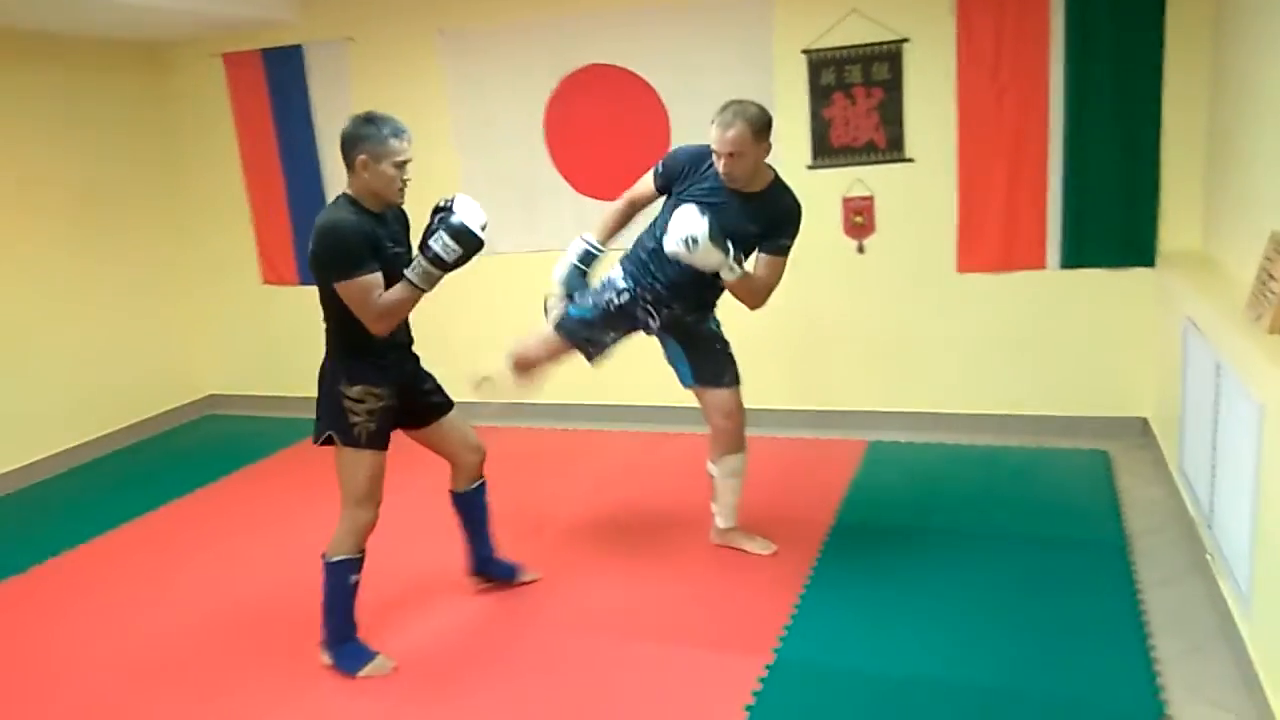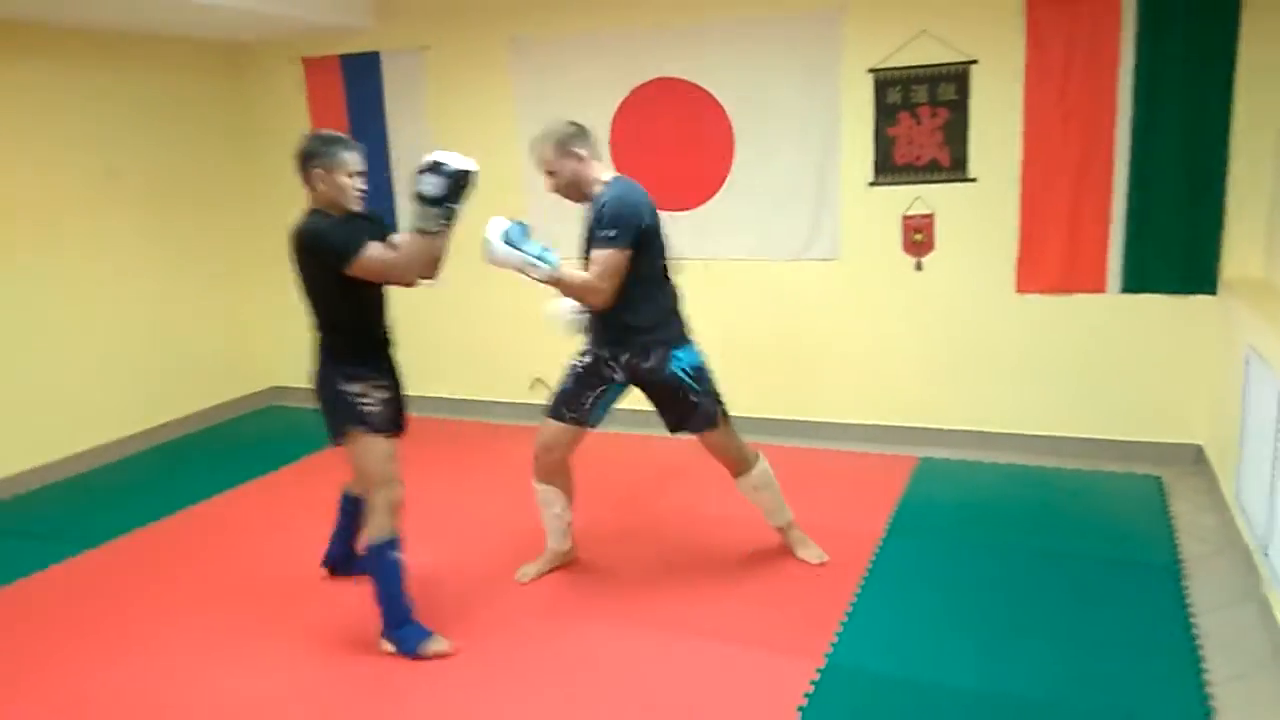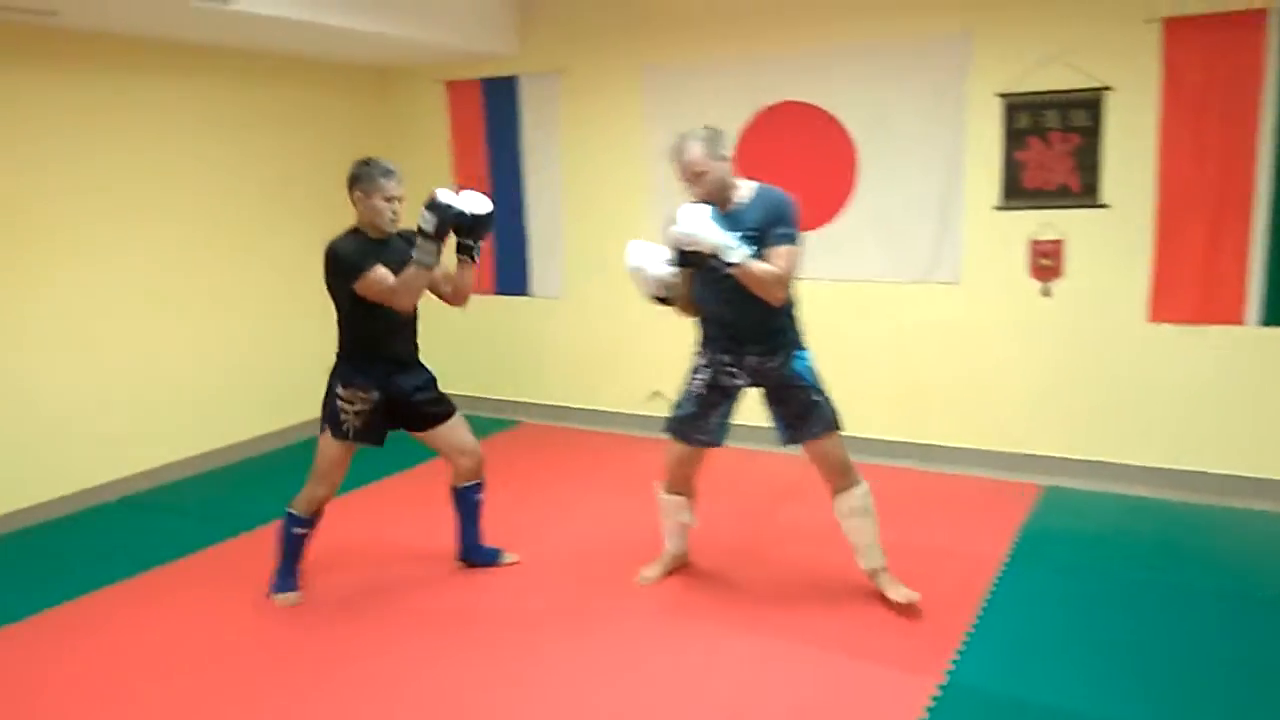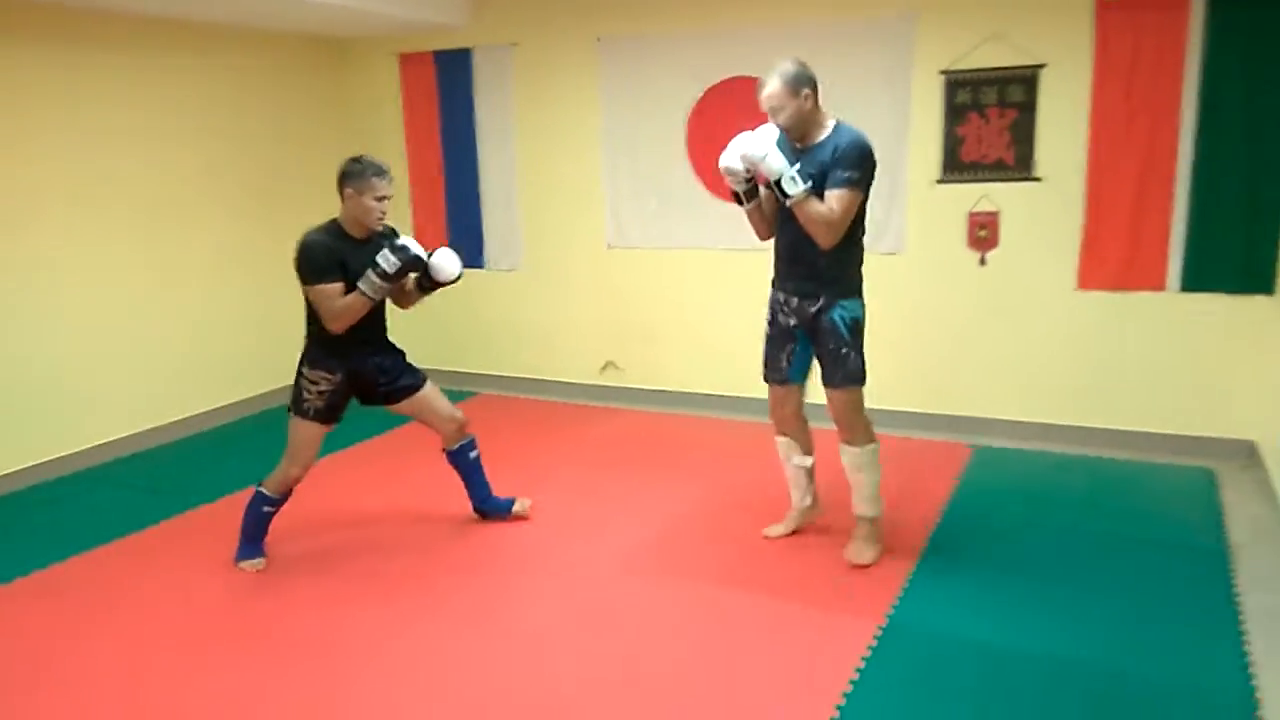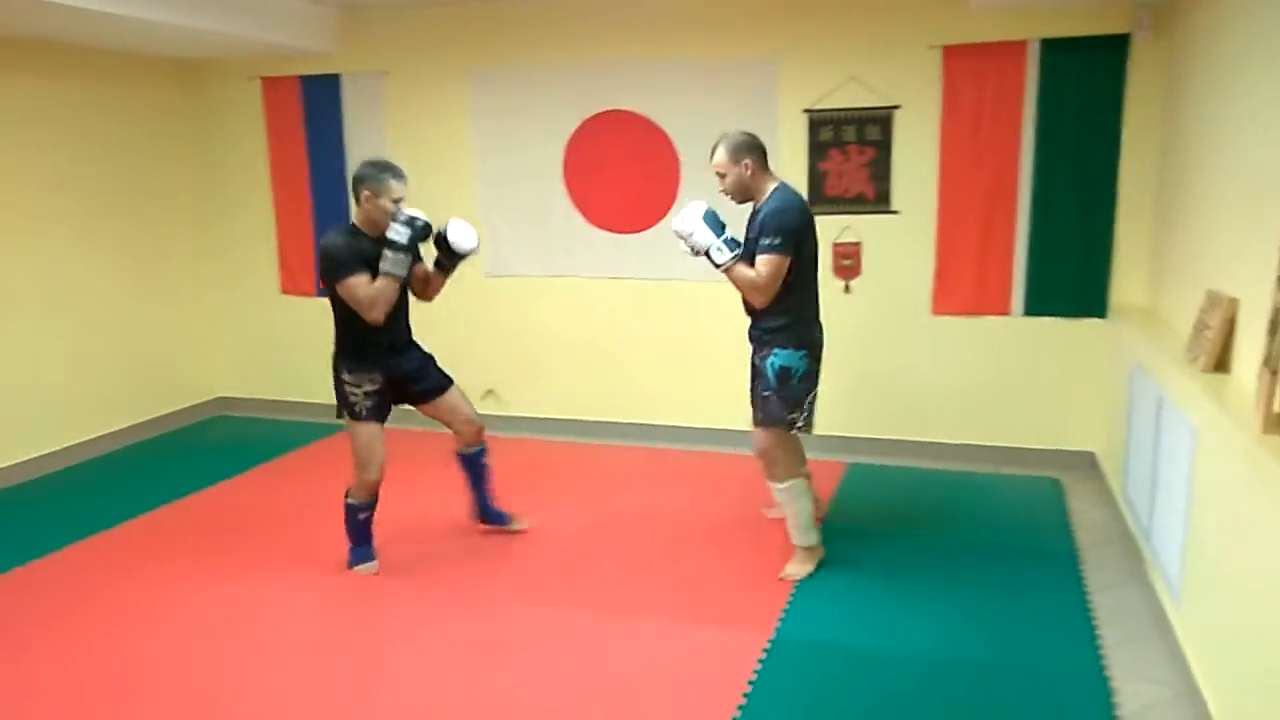
dt=0.5s
person 1, frame 1
left shoulder: (390, 214)
right shoulder: (340, 229)
right elbow: (379, 318)
left wrist: (437, 252)
right wrist: (433, 264)
left hip: (400, 367)
right hip: (357, 382)
left knee: (469, 454)
right knee: (360, 516)
left ankle: (487, 563)
right ankle: (338, 641)
person 1, frame 2
left shoulder: (364, 221)
right shoulder: (317, 234)
left elbow: (426, 267)
right elbow: (402, 270)
left wrist: (442, 208)
right wrist: (428, 208)
left hip: (376, 364)
right hip: (347, 377)
left knee: (374, 475)
right knee: (387, 493)
left ankle: (342, 553)
right ankle: (400, 627)
person 1, frame 3
left shoulder: (405, 244)
right shoulder: (344, 253)
left elbow: (455, 296)
right elbow: (402, 297)
left wrist: (469, 243)
right wrist: (428, 241)
left hip: (409, 375)
right hip: (359, 383)
left knee: (470, 458)
right knee: (322, 489)
left ankle: (472, 549)
right ankle: (285, 574)
person 1, frame 4
left shoulder: (386, 238)
right shoulder: (316, 248)
left elbow: (400, 297)
right elbow: (335, 321)
left wrist: (424, 284)
right wrist: (375, 276)
left hip: (380, 355)
right hip: (329, 365)
left knee: (453, 423)
right knee: (294, 468)
left ankle: (487, 502)
right ankle: (250, 542)
person 1, frame 5
left shoulder: (399, 235)
right shoulder: (338, 248)
left elbow: (425, 291)
right elbow: (373, 311)
left wrist: (448, 259)
right wrist: (396, 254)
left hip: (407, 355)
right hip: (361, 369)
left knee: (471, 427)
right knee: (370, 475)
left ankle: (486, 511)
right ankle: (359, 546)
person 2, frame 1
left shoulder: (782, 210)
right shoulder: (689, 161)
left elbow: (756, 296)
right elbow: (629, 202)
left wrist: (720, 262)
right wrist: (583, 252)
left hip: (689, 314)
right hip: (634, 284)
left knee: (729, 420)
right knee: (532, 356)
left ankle: (726, 527)
person 2, frame 2
left shoulder: (621, 203)
right shoulder: (607, 204)
left elbow: (596, 293)
left wrist: (526, 255)
left hip: (663, 349)
right hip: (606, 349)
left knee: (729, 449)
right knee: (548, 450)
left ankle: (786, 528)
right ankle: (559, 547)
person 2, frame 3
left shoulder: (774, 205)
right shoulder: (692, 223)
left elbow: (778, 288)
right elbow: (690, 306)
left wrist: (723, 246)
right wrist: (663, 288)
left hip: (779, 353)
right hip: (718, 357)
left knee: (834, 462)
right knee: (678, 462)
left ankle: (878, 570)
right ankle: (675, 551)
person 2, frame 4
left shoulder: (851, 148)
right shoulder: (782, 149)
left elbow: (828, 231)
right elbow: (765, 227)
left wrist: (781, 172)
right wrist: (740, 186)
left hip: (835, 297)
right hip: (788, 293)
left knee: (845, 409)
right knee: (783, 404)
left ankle: (867, 521)
right ankle: (803, 507)
person 2, frame 5
left shoulder: (782, 210)
right shoulder: (766, 206)
left elbow: (760, 289)
left wrist: (714, 246)
right wrist: (715, 246)
left hip: (788, 342)
right hip: (769, 337)
left knee: (770, 445)
right knee: (775, 434)
left ankle: (808, 545)
right ankle: (807, 503)
